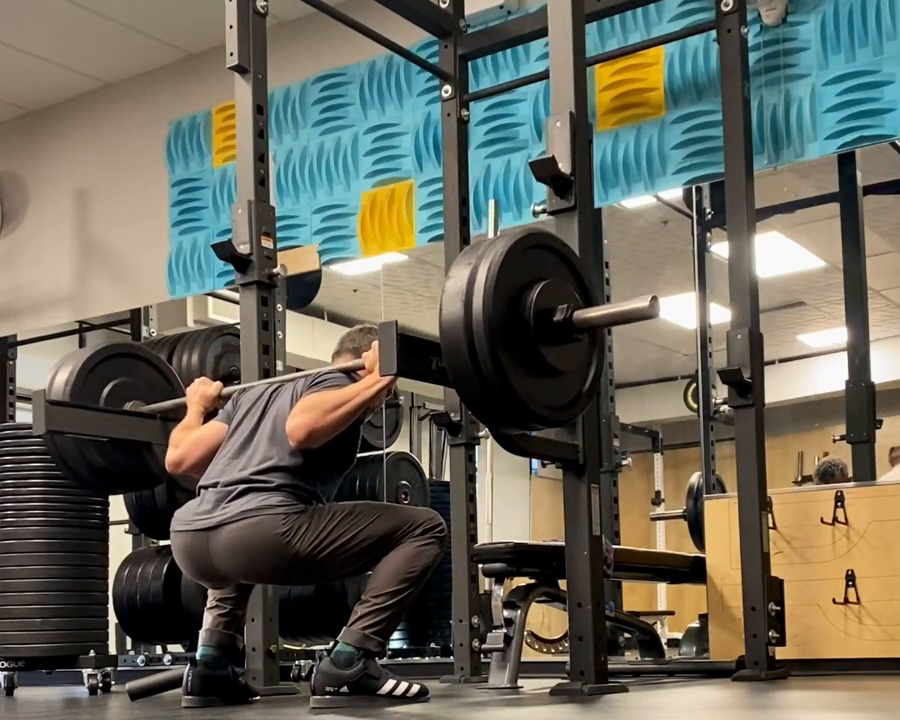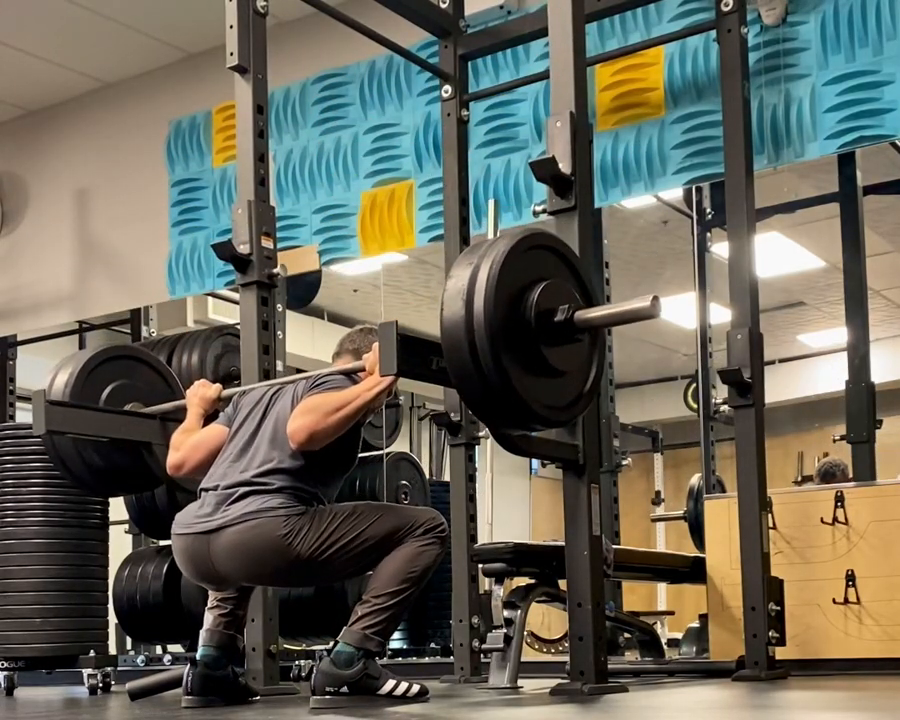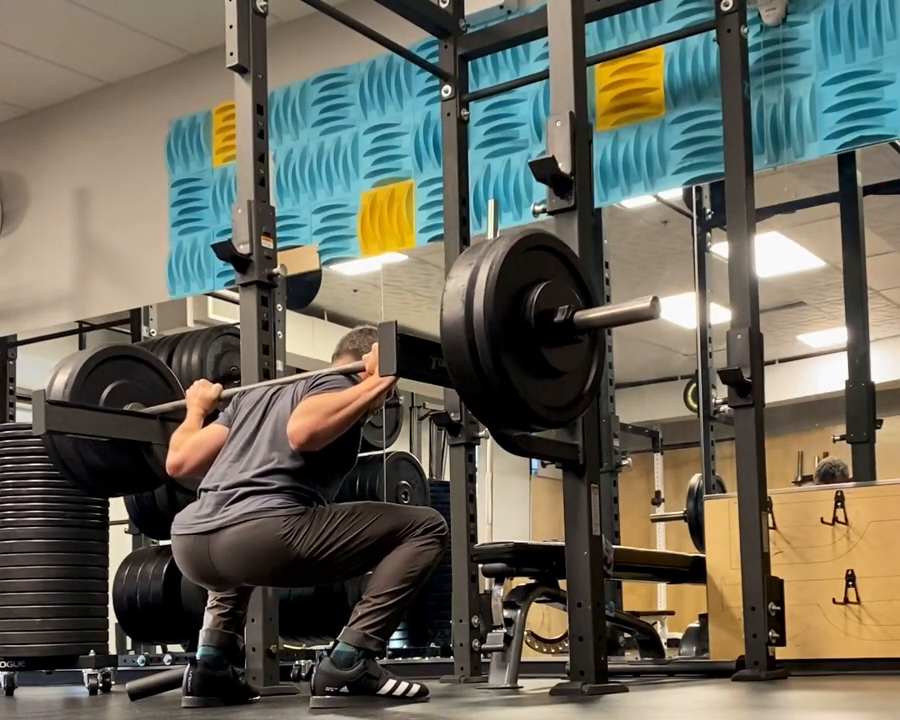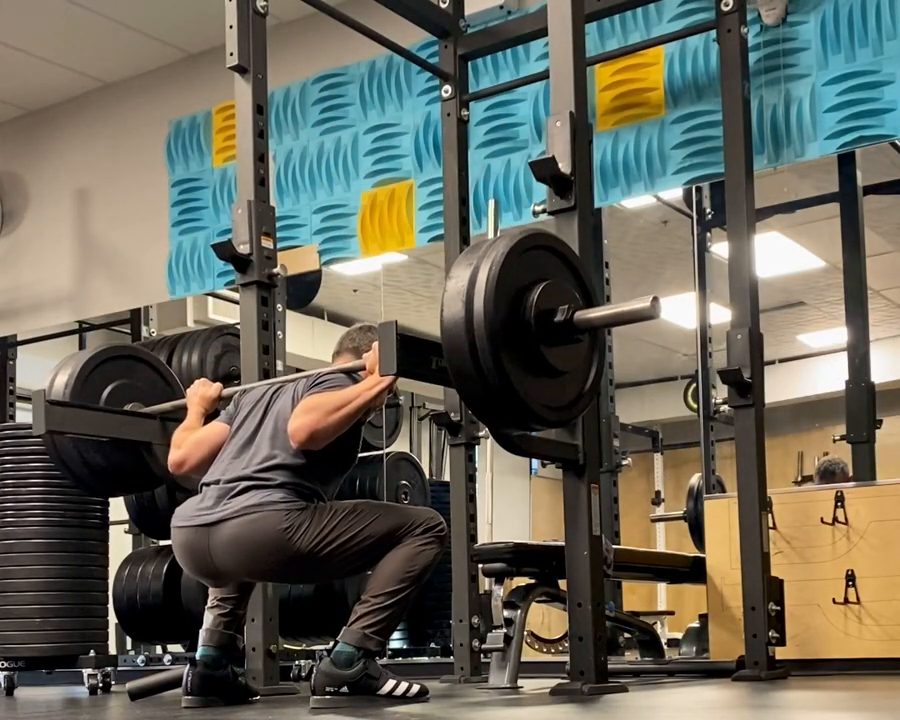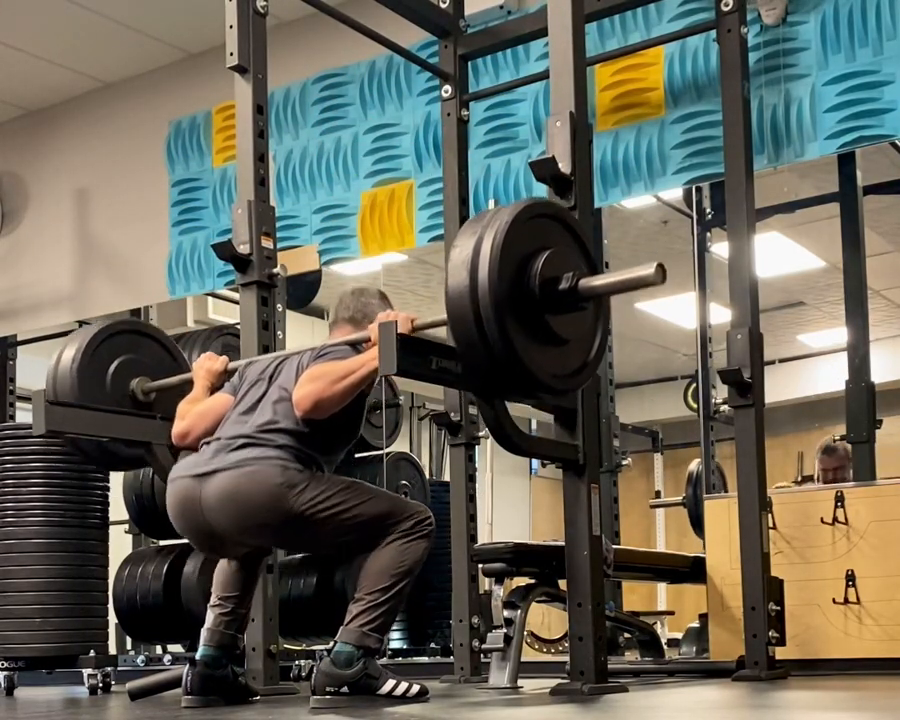
dt=0.3s
person 1, frame 1
left shoulder: (256, 391)
right shoulder: (340, 382)
left elbow: (178, 458)
right elbow: (302, 428)
left wrist: (197, 406)
right wrist: (380, 378)
left hip: (189, 543)
right hip: (258, 532)
right knee: (424, 529)
left ankle: (211, 667)
right ankle: (347, 668)
person 1, frame 2
left shoulder: (256, 394)
right shoulder: (340, 384)
left elbow: (179, 461)
right elbow: (302, 431)
left wrist: (197, 409)
right wrist: (380, 379)
left hip: (190, 546)
right hip: (260, 535)
right knee: (425, 529)
left ankle: (211, 666)
right ankle: (347, 666)
person 1, frame 3
left shoulder: (256, 394)
right shoulder: (339, 384)
left elbow: (179, 461)
right elbow: (302, 431)
left wrist: (197, 409)
right wrist: (380, 380)
left hip: (189, 546)
right hip: (259, 535)
right knee: (425, 528)
left ankle: (211, 666)
right ankle: (347, 668)
person 1, frame 4
left shoulder: (257, 392)
right shoulder: (341, 383)
left elbow: (181, 459)
right elbow: (303, 430)
left wrist: (197, 408)
right wrist: (382, 379)
left hip: (189, 541)
right hip: (259, 531)
right knee: (423, 528)
left ankle: (211, 667)
right ankle: (347, 667)
person 1, frame 5
left shoulder: (262, 365)
right shoulder: (350, 356)
left elbow: (184, 431)
right elbow: (308, 399)
left wrist: (204, 382)
right wrist: (383, 350)
left hip: (184, 496)
right hip: (252, 487)
left knee: (251, 539)
right knee: (410, 523)
left ankle: (210, 667)
right ankle: (347, 666)
